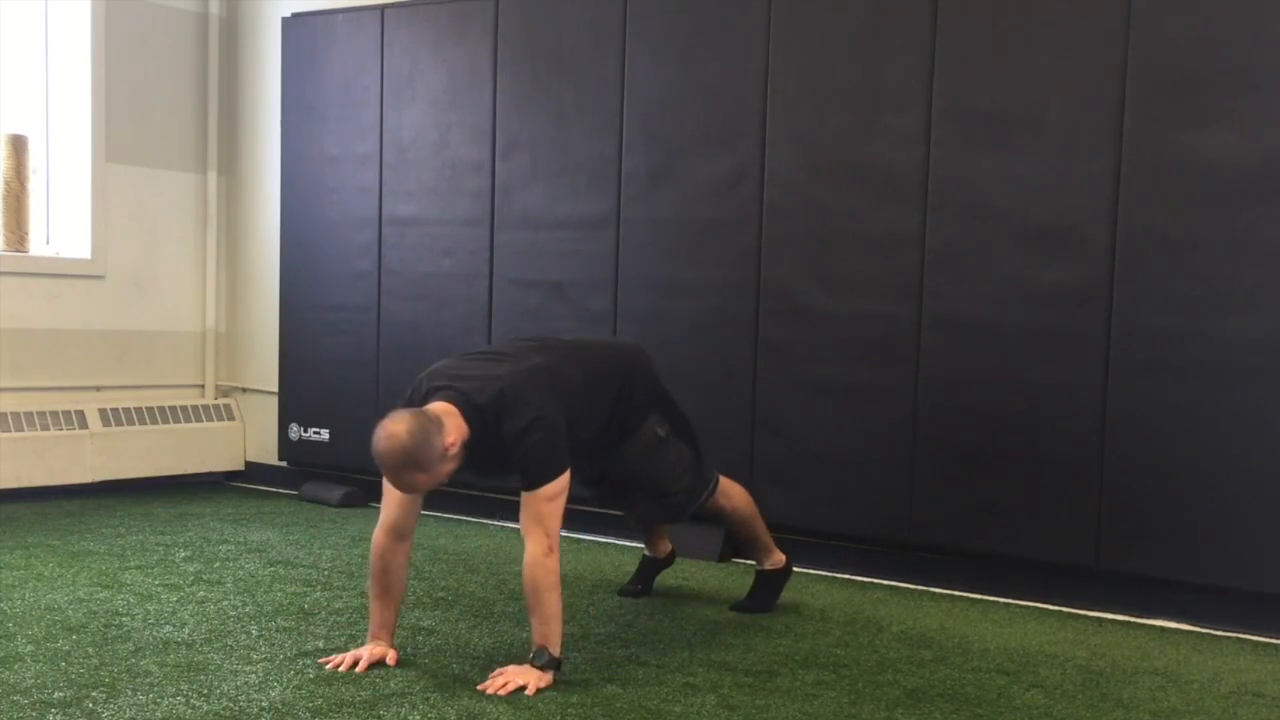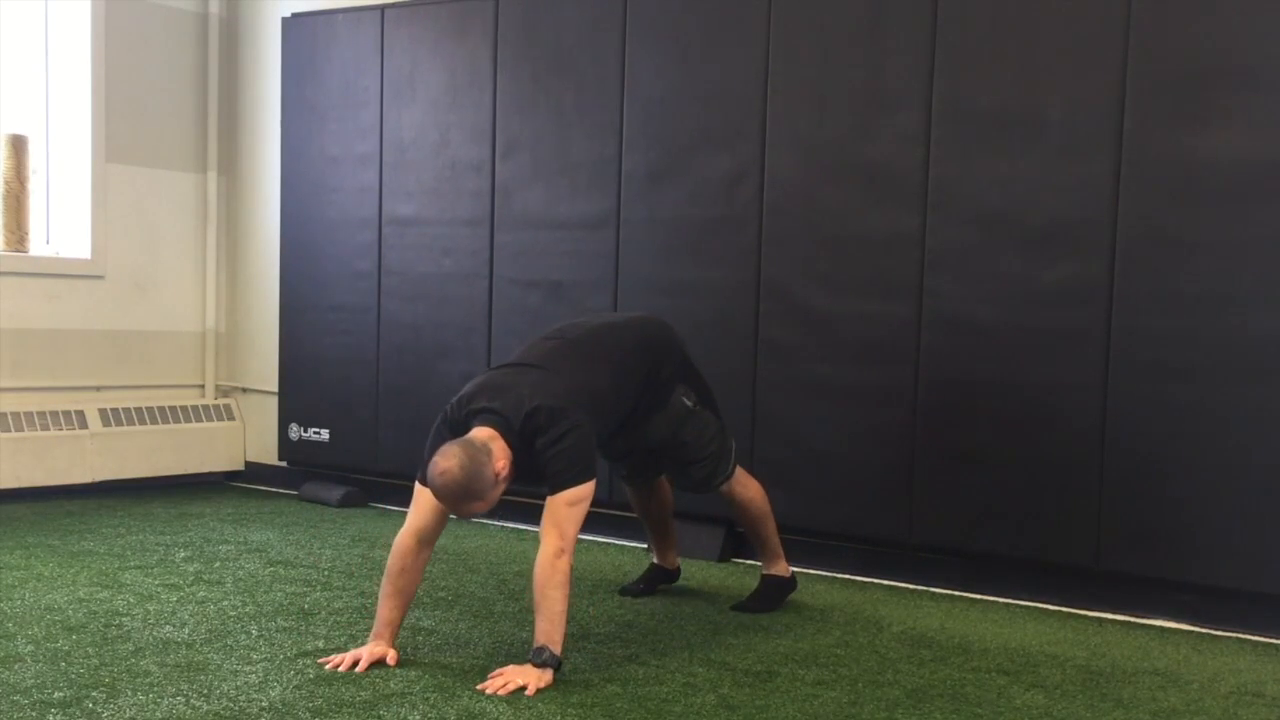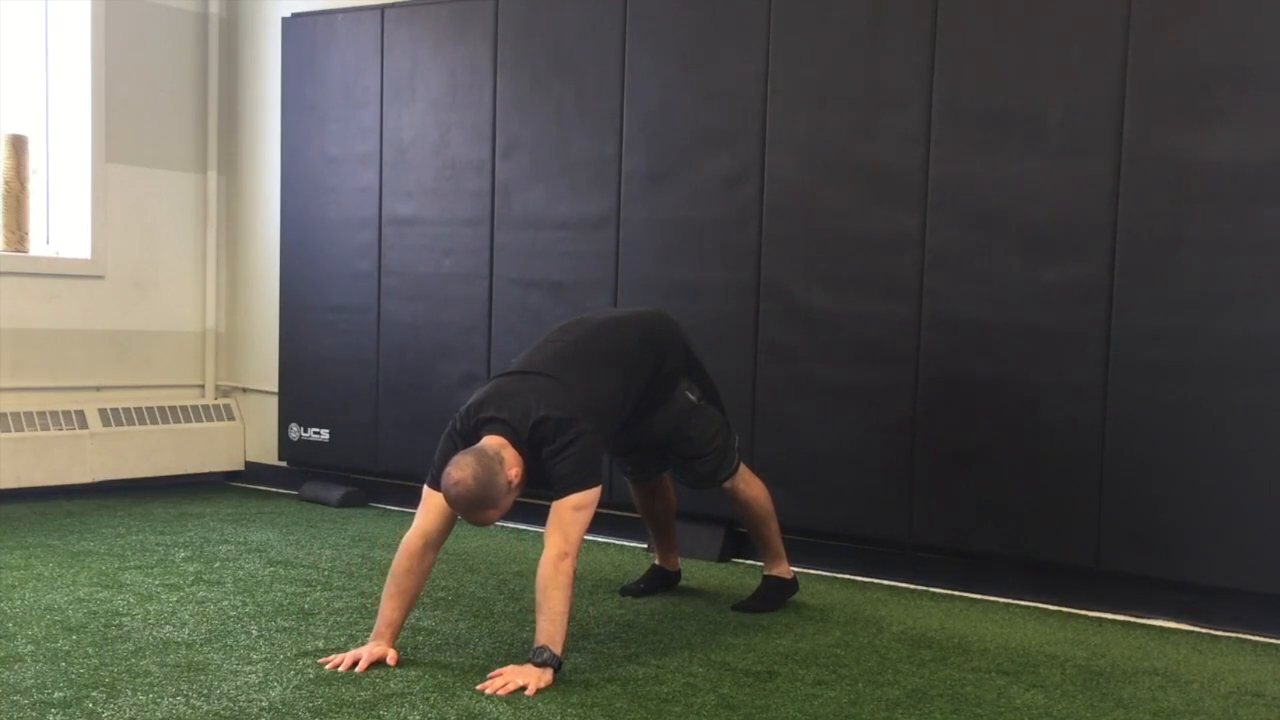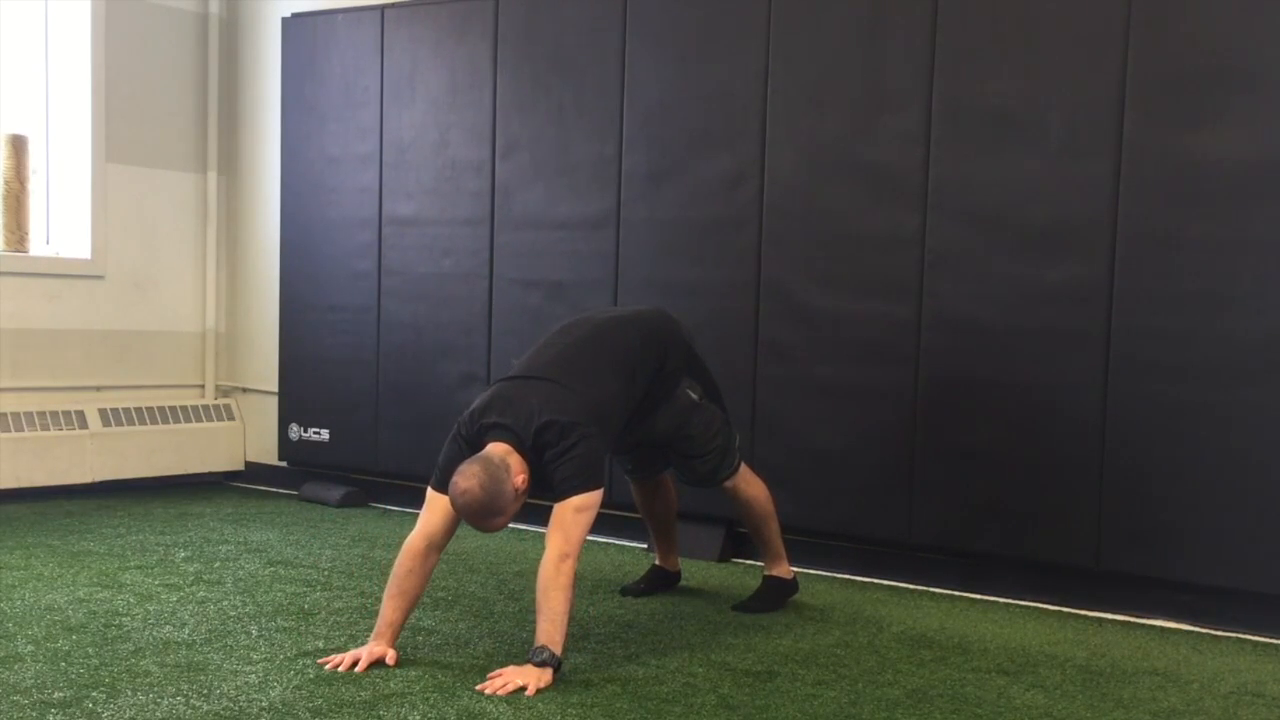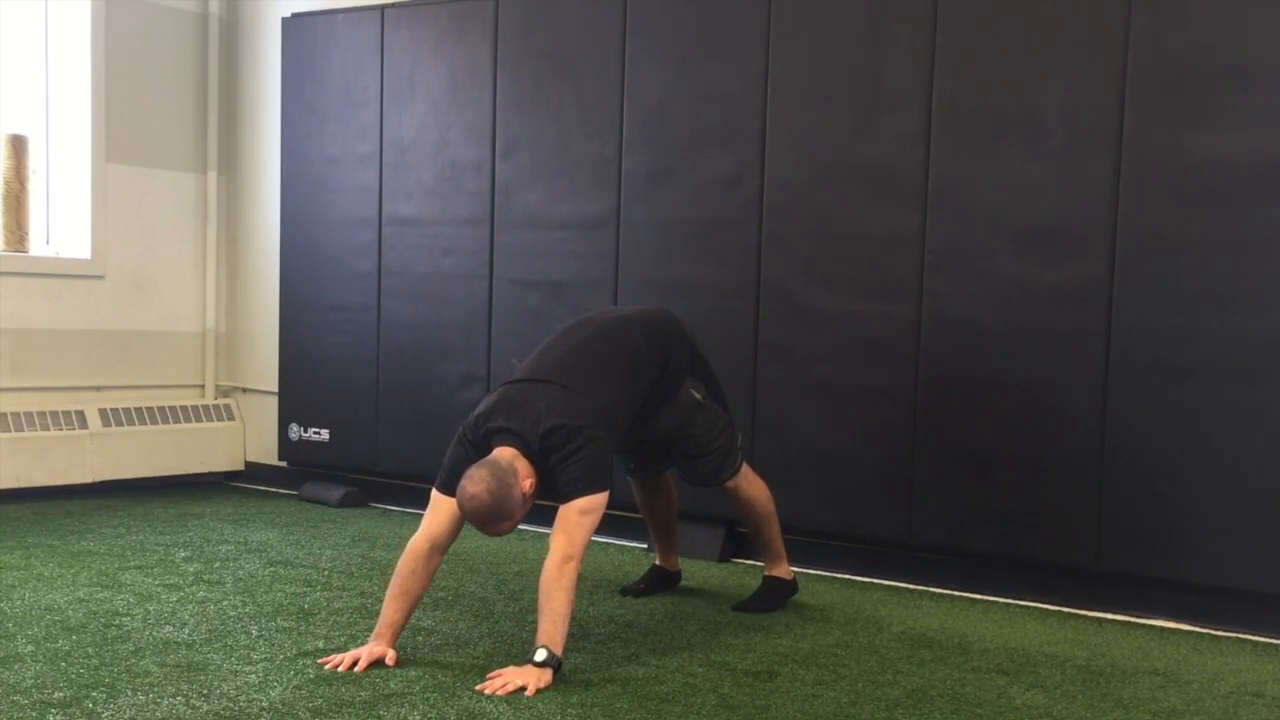
dt=0.5s
person 1, frame 1
left shoulder: (526, 422)
right shoulder: (411, 421)
left elbow: (541, 544)
right elbow: (393, 533)
left wrist: (543, 662)
right wrist: (379, 639)
left hip: (625, 392)
right hip: (579, 410)
left knee: (693, 489)
right knee: (629, 493)
left ankle: (772, 562)
right ankle: (658, 552)
person 1, frame 2
left shoulder: (561, 431)
right shoulder: (453, 431)
left elbow: (555, 549)
right elbow: (416, 536)
left wrist: (542, 662)
right wrist: (381, 638)
left hip: (654, 364)
right hip: (595, 352)
left knee: (718, 475)
right knee: (641, 475)
left ankle: (777, 570)
right ankle: (666, 563)
person 1, frame 3
left shoulder: (568, 437)
right shoulder: (465, 434)
left elbow: (560, 552)
right elbow: (422, 538)
left wrist: (543, 662)
right wrist: (381, 638)
left hip: (658, 358)
right hip: (599, 345)
left knee: (723, 472)
right knee: (645, 473)
left ankle: (779, 572)
right ankle: (667, 565)
person 1, frame 4
left shoulder: (570, 440)
right shoulder: (469, 437)
left elbow: (560, 554)
right elbow: (425, 540)
left wrist: (542, 662)
right wrist: (381, 639)
left hip: (660, 357)
right hip: (600, 341)
left knee: (724, 471)
right knee: (646, 473)
left ankle: (779, 572)
right ankle: (667, 566)
person 1, frame 5
left shoulder: (577, 443)
right shoulder: (474, 440)
left elbow: (565, 556)
right elbow: (429, 541)
left wrist: (543, 662)
right wrist: (382, 638)
left hip: (664, 354)
right hip: (603, 341)
left knee: (726, 471)
right knee: (648, 472)
left ankle: (779, 572)
right ankle: (667, 565)
